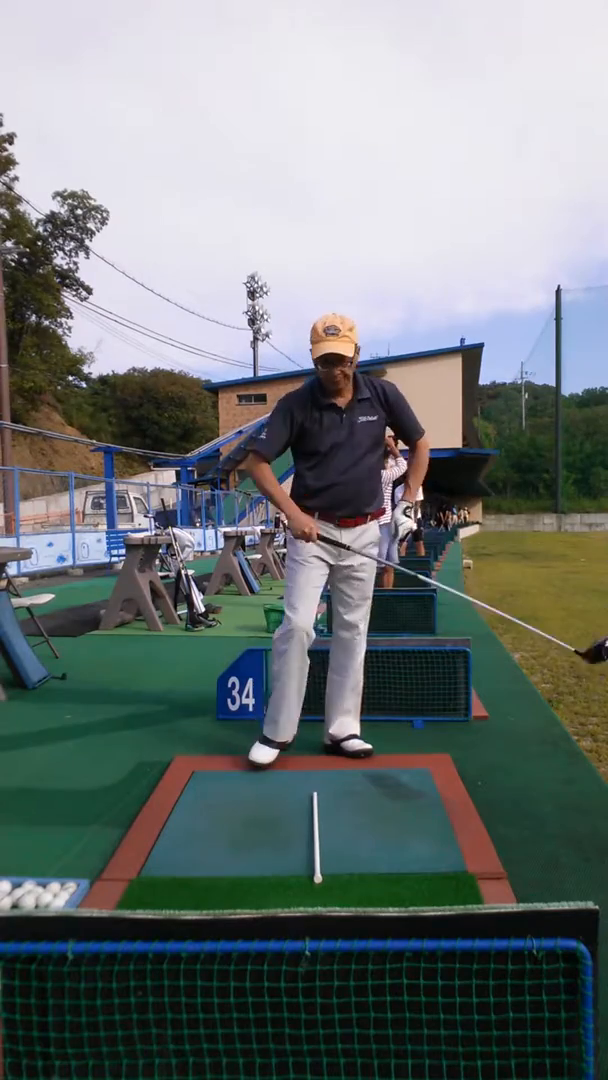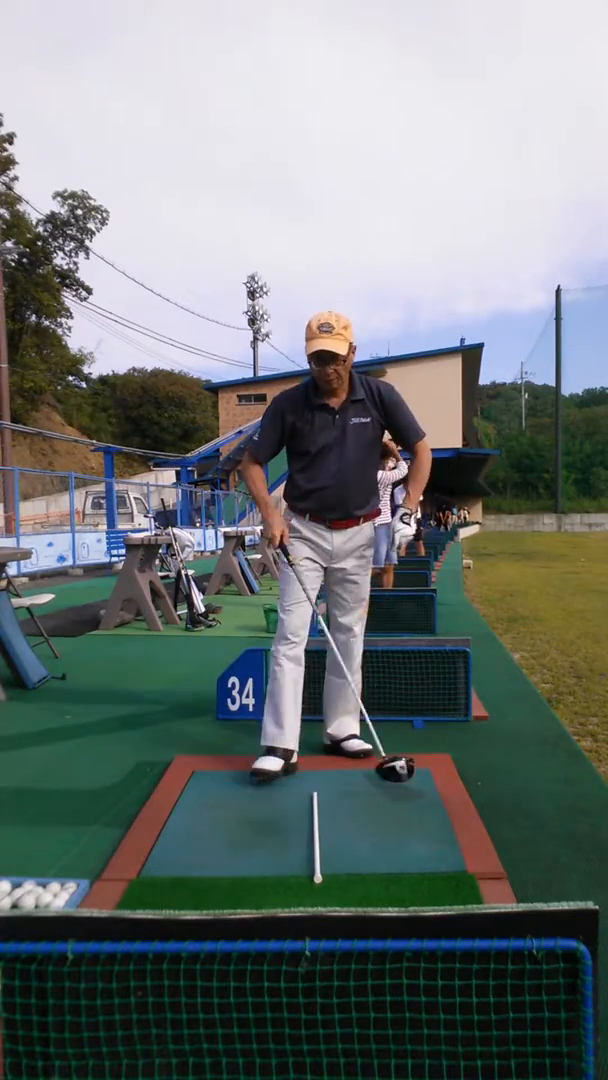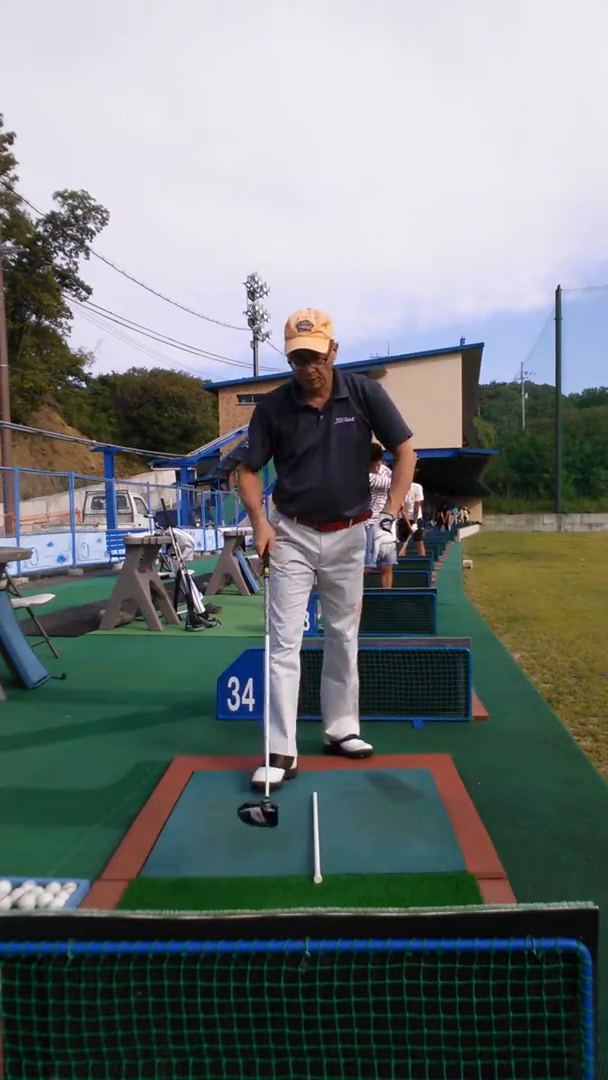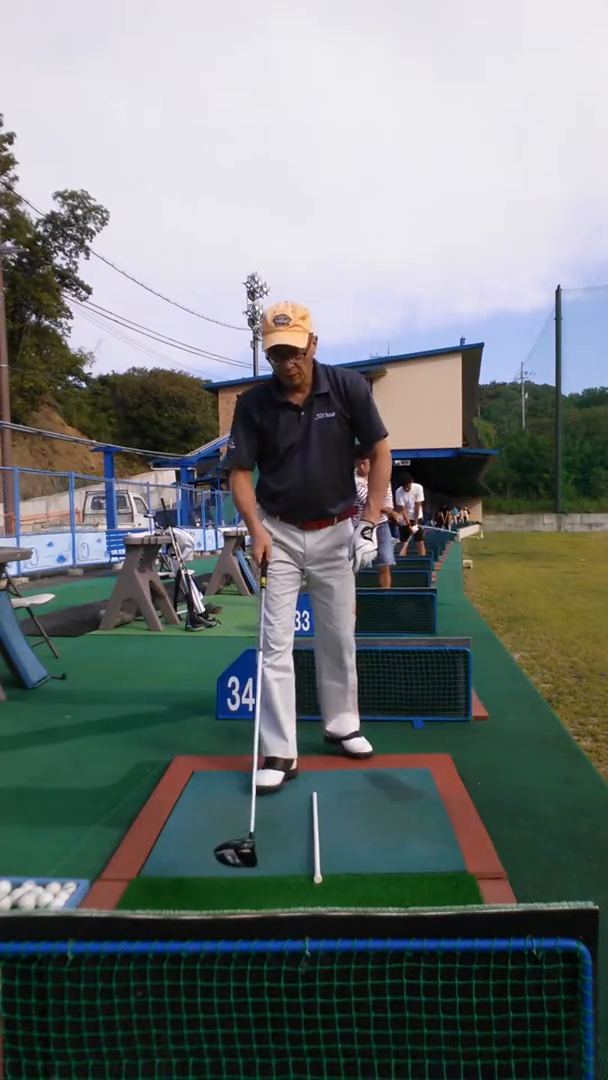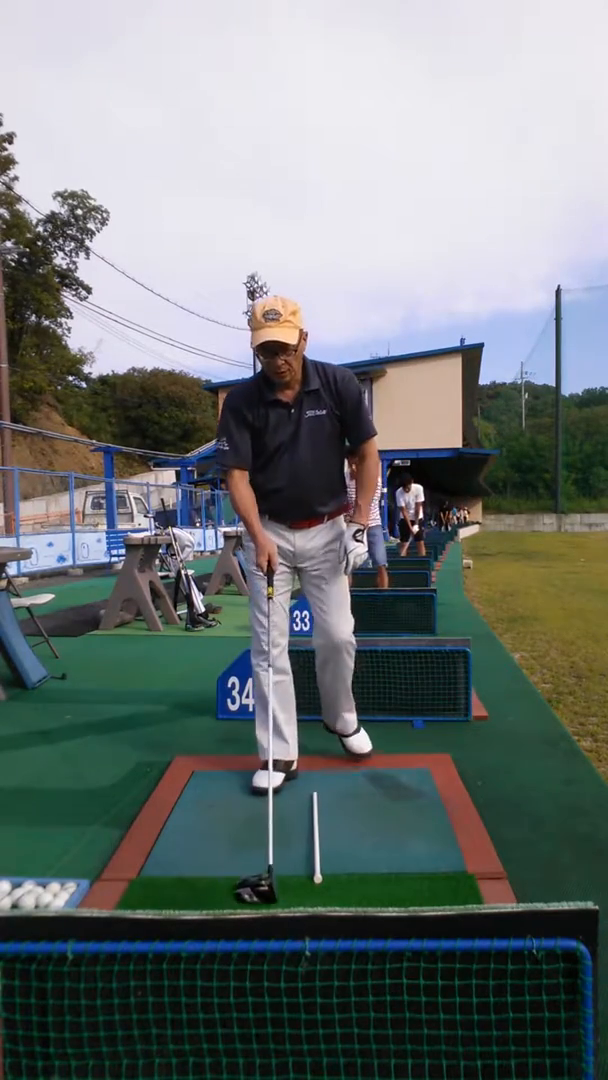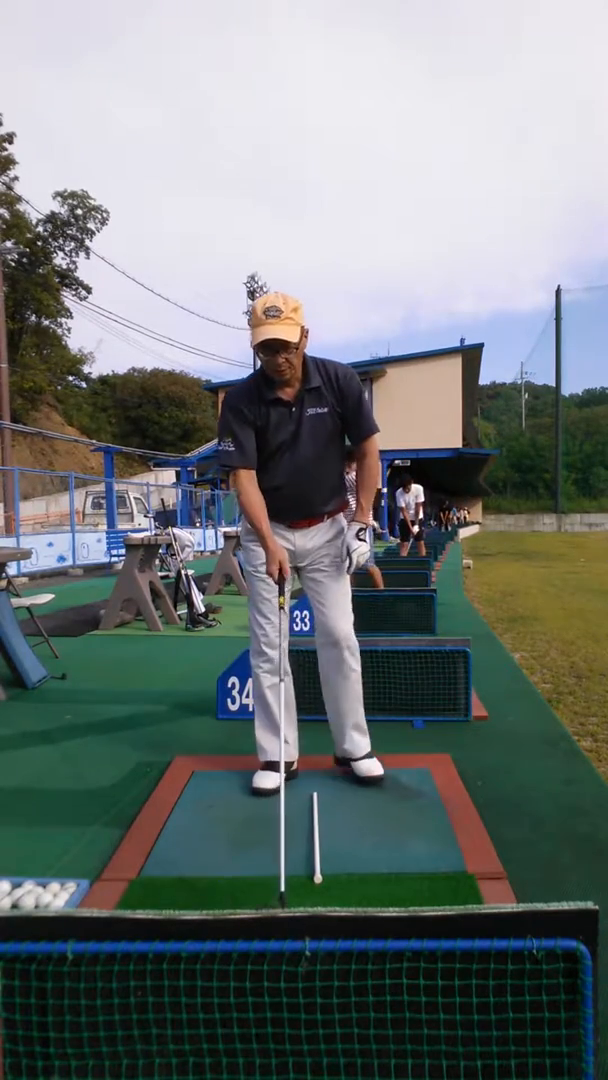
dt=0.2s
person 1, frame 1
left shoulder: (383, 394)
right shoulder: (296, 404)
left elbow: (419, 444)
right elbow: (257, 463)
left wrist: (408, 502)
right wrist: (291, 511)
left hip: (363, 533)
right hip: (311, 531)
left knee: (352, 631)
right knee: (296, 628)
left ankle: (341, 729)
right ankle: (276, 732)
person 1, frame 2
left shoulder: (379, 396)
right shoulder: (288, 404)
left elbow: (420, 450)
right elbow: (251, 462)
left wrist: (408, 510)
right wrist: (269, 513)
left hip: (358, 534)
right hip: (304, 532)
left knee: (348, 634)
right knee: (290, 634)
left ankle: (341, 729)
right ankle: (280, 744)
person 1, frame 3
left shoulder: (365, 393)
right shoulder: (272, 406)
left elbow: (405, 452)
right elbow: (247, 470)
left wrist: (389, 518)
right wrist: (259, 522)
left hip: (348, 535)
right hip: (292, 535)
left knee: (343, 637)
right knee: (283, 640)
left ankle: (340, 729)
right ankle: (281, 752)
person 1, frame 4
left shoulder: (348, 386)
right shoulder: (253, 403)
left elbow: (380, 453)
right elbow: (239, 473)
left wrist: (370, 522)
right wrist: (255, 528)
left hip: (335, 532)
right hip: (278, 534)
left knee: (338, 637)
right knee: (275, 644)
left ankle: (341, 725)
right ankle: (279, 753)
person 1, frame 5
left shoulder: (339, 384)
right shoulder: (241, 400)
left elbow: (368, 454)
right elbow: (237, 476)
left wrist: (360, 524)
right wrist: (258, 538)
left hip: (327, 530)
right hip: (269, 533)
left knee: (336, 636)
right knee: (269, 644)
left ankle: (341, 715)
right ankle: (279, 755)
person 1, frame 6
left shoulder: (340, 381)
right shoulder: (240, 399)
left elbow: (368, 452)
right elbow: (243, 478)
left wrist: (361, 524)
right wrist: (270, 545)
left hip: (327, 530)
right hip: (267, 533)
left knee: (339, 637)
right knee: (268, 646)
left ankle: (352, 745)
right ankle: (278, 755)
